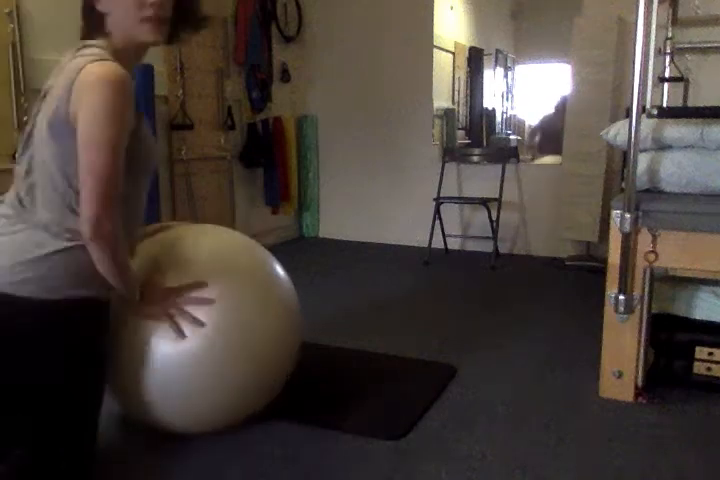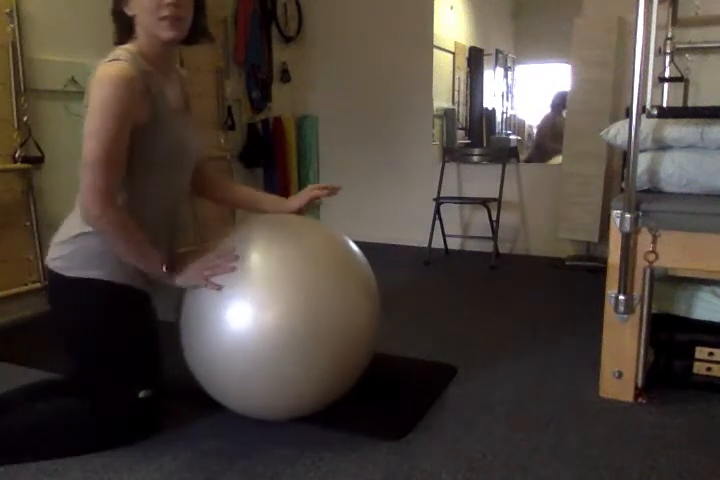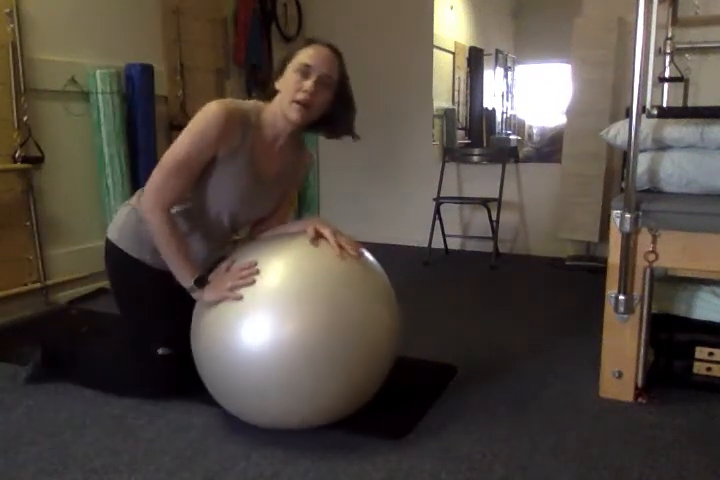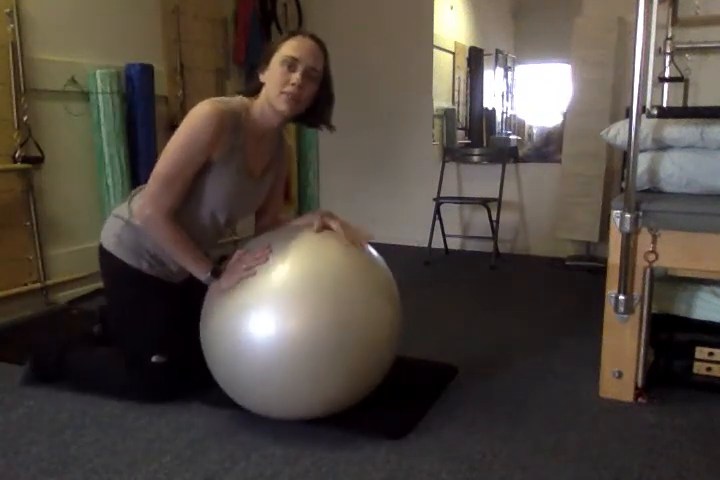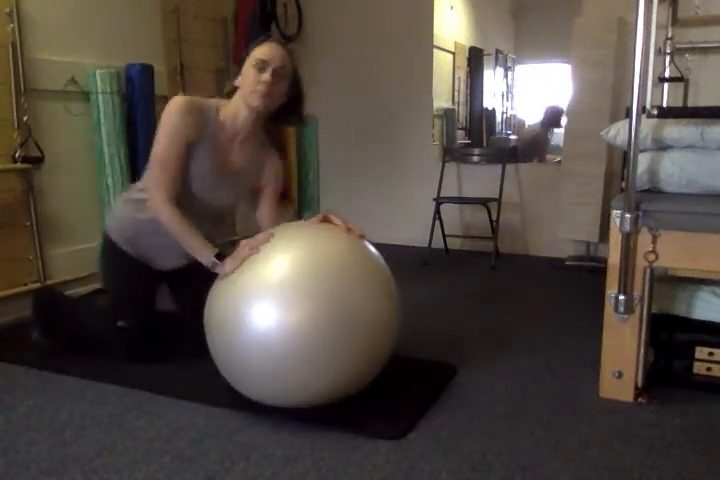
dt=1s
person 1, frame 1
left shoulder: (87, 64)
right shoulder: (107, 79)
right elbow: (96, 222)
left wrist: (132, 238)
right wrist: (138, 298)
right hip: (53, 284)
person 1, frame 2
left shoulder: (173, 81)
right shoulder: (119, 77)
left elbow: (199, 178)
right elbow: (99, 204)
left wrist: (284, 204)
right wrist: (170, 269)
left hip: (120, 266)
right hip: (95, 269)
left knee: (105, 387)
right knee: (130, 414)
person 1, frame 3
left shoulder: (299, 161)
right shoulder: (225, 118)
left elbow: (258, 232)
right elbow: (152, 202)
left wrist: (305, 226)
right wrist: (198, 284)
left hip: (203, 257)
right hip: (143, 247)
right knee: (167, 375)
left ankle: (95, 339)
right ankle: (63, 350)
person 1, frame 4
left shoulder: (279, 151)
right shoulder: (215, 116)
left elbow: (267, 231)
right elbow: (152, 209)
left wrist: (314, 220)
right wrist: (215, 276)
left hip: (185, 258)
right hip: (136, 253)
left knee: (206, 357)
right knee: (164, 382)
left ankle: (117, 329)
right ankle: (53, 356)
person 1, frame 5
left shoulder: (268, 161)
right shoulder: (187, 111)
left elbow: (269, 238)
right elbow: (159, 202)
left wrist: (310, 226)
right wrist: (219, 262)
left hip: (191, 249)
right hip: (131, 240)
left knee: (207, 337)
right knee: (133, 344)
right ankle: (53, 307)
